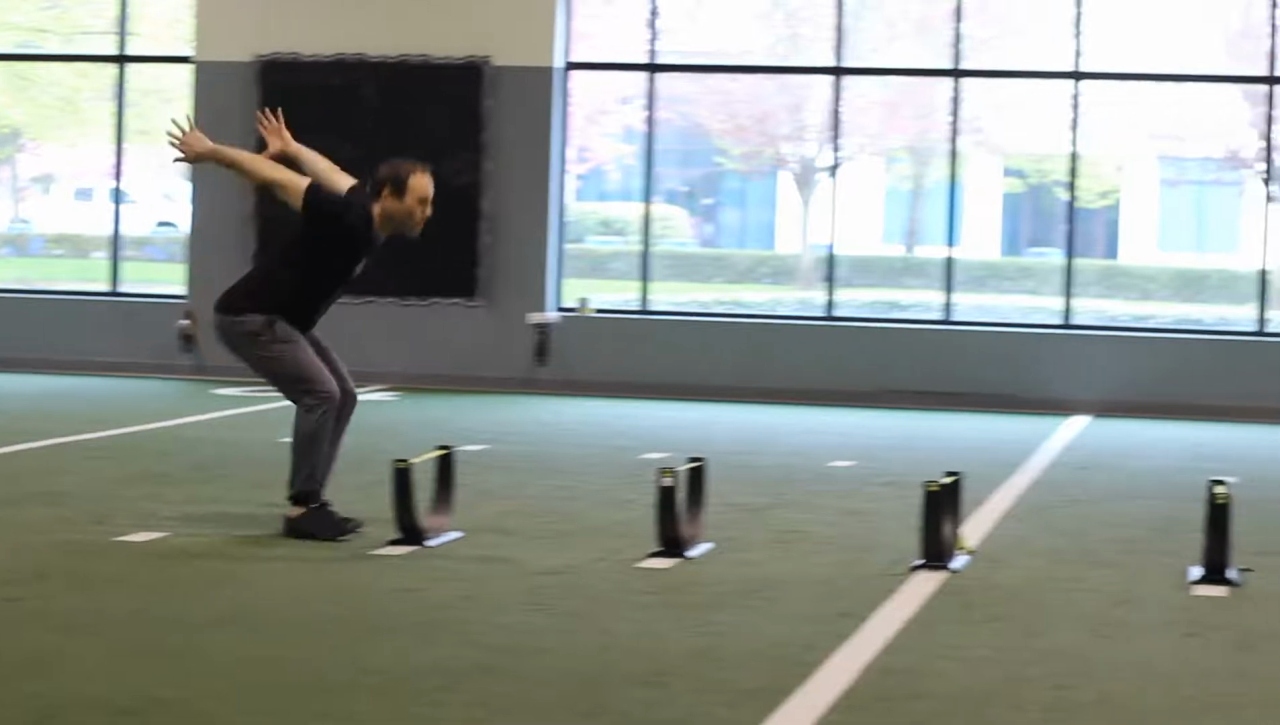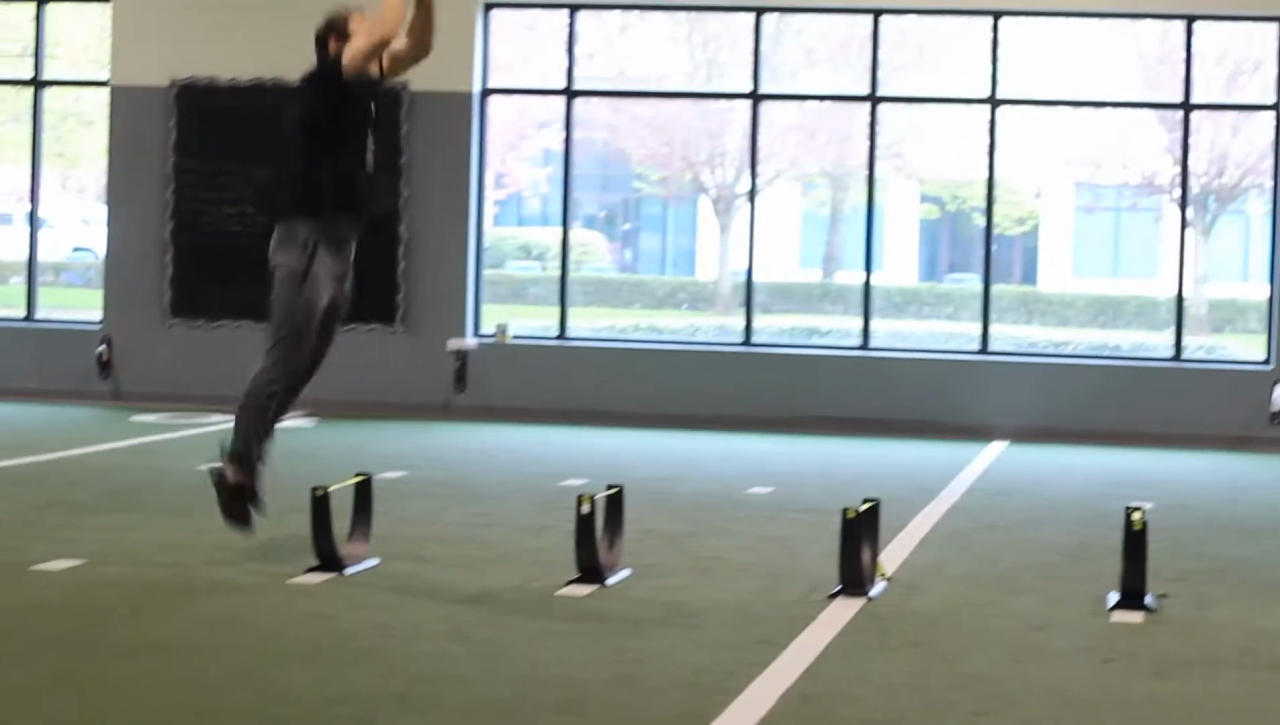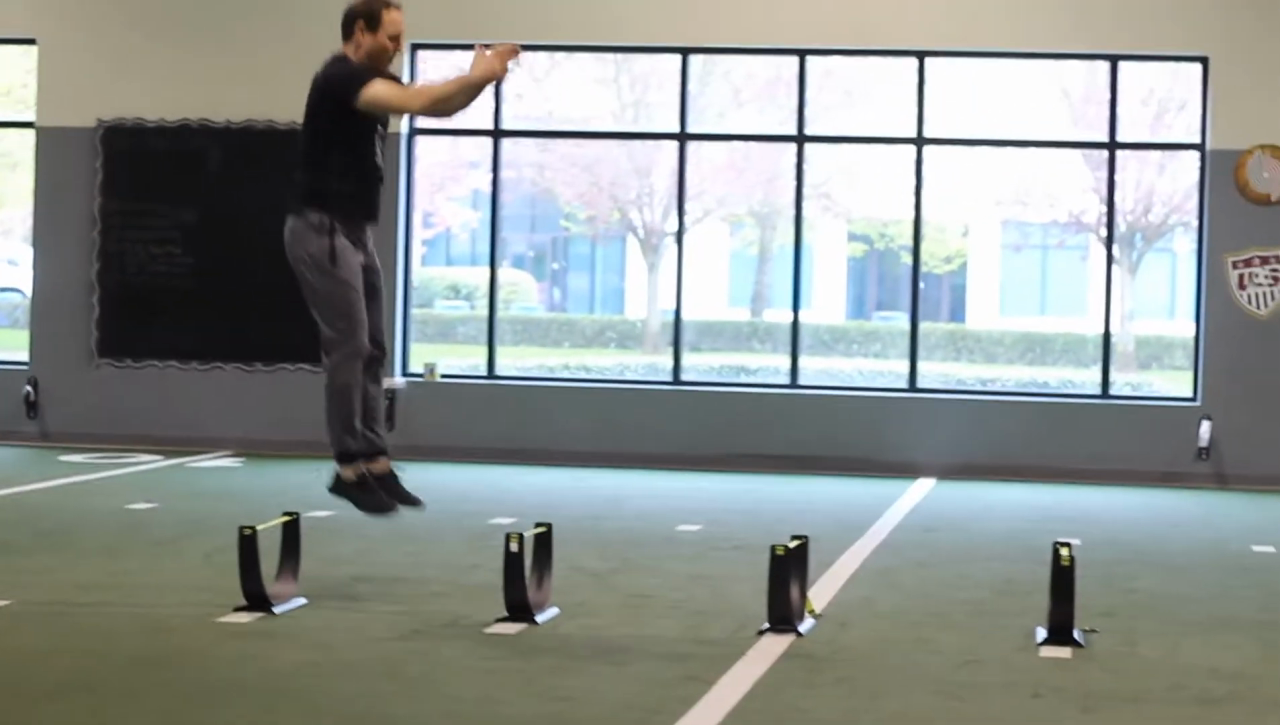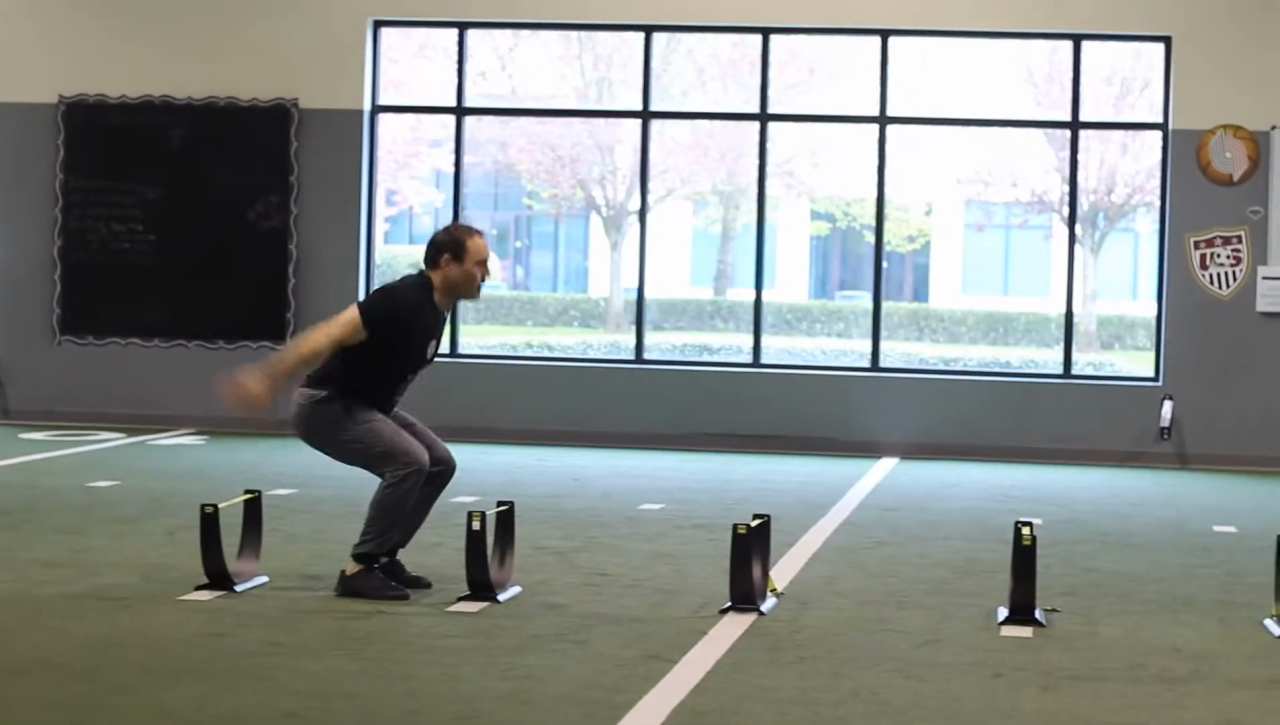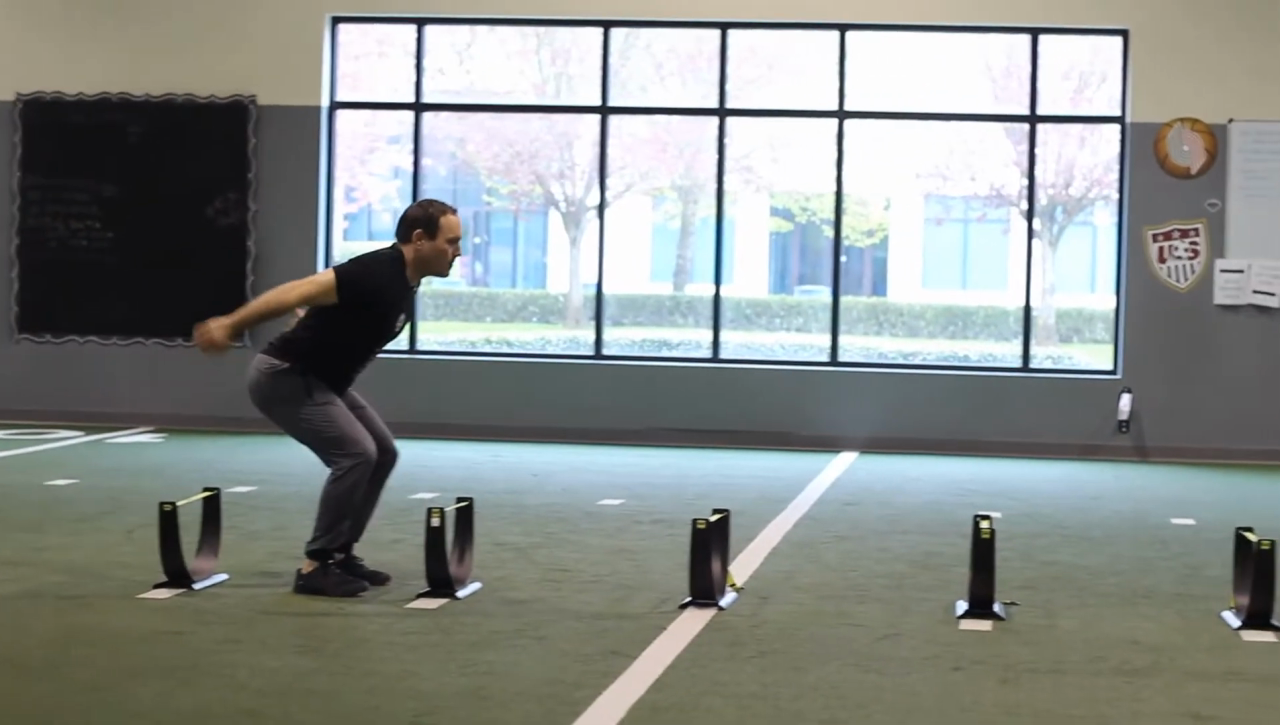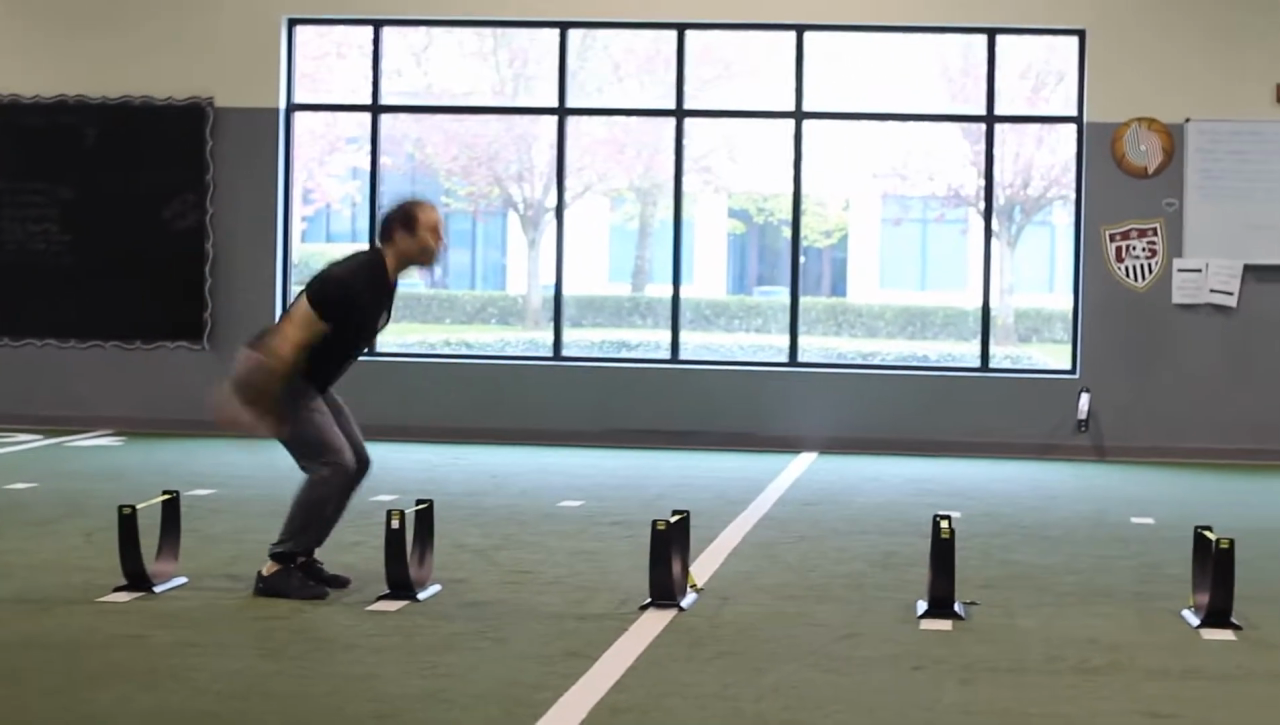
dt=0.4s
person 1, frame 1
left shoulder: (365, 214)
right shoulder: (345, 216)
left elbow: (332, 173)
right elbow: (276, 176)
left wrist: (287, 146)
right wrist: (210, 152)
left hip: (282, 314)
right hip: (247, 317)
left knee: (341, 396)
right knee: (322, 396)
left ankle: (307, 496)
right ankle: (304, 508)
person 1, frame 2
left shoulder: (359, 83)
right shoulder: (324, 82)
left elbow: (415, 49)
left hip: (338, 249)
right hip: (307, 244)
left knee: (302, 364)
right knee: (286, 364)
left ankle: (243, 461)
right ankle: (236, 468)
person 1, frame 3
left shoulder: (374, 79)
right shoulder: (340, 77)
left elbow: (441, 108)
right elbow: (412, 103)
left wrist: (483, 75)
right wrist: (481, 74)
left hip: (355, 234)
right hip: (321, 230)
left knee: (371, 352)
right knee: (348, 349)
left ankle: (375, 462)
right ankle: (351, 468)
person 1, frame 4
left shoulder: (438, 307)
right shoulder: (403, 302)
right elbow: (326, 335)
right wrist: (267, 381)
left hip: (364, 404)
right hip: (327, 406)
left knee: (439, 464)
right knee: (410, 462)
left ankle: (383, 557)
right ankle: (361, 568)
person 1, frame 5
left shoulder: (405, 282)
right shoulder: (377, 274)
right elbow: (296, 293)
right wrist: (230, 326)
left hip: (319, 378)
right hip: (284, 376)
left knee: (381, 452)
right knee: (356, 454)
left ankle: (339, 553)
right ankle: (316, 564)
person 1, frame 6
left shoulder: (379, 279)
right shoulder: (350, 282)
right elbow: (287, 342)
right wrist: (254, 402)
left hip: (305, 379)
right hip: (266, 372)
left knee: (355, 463)
right knee: (335, 466)
left ankle: (300, 559)
right ankle: (278, 568)
